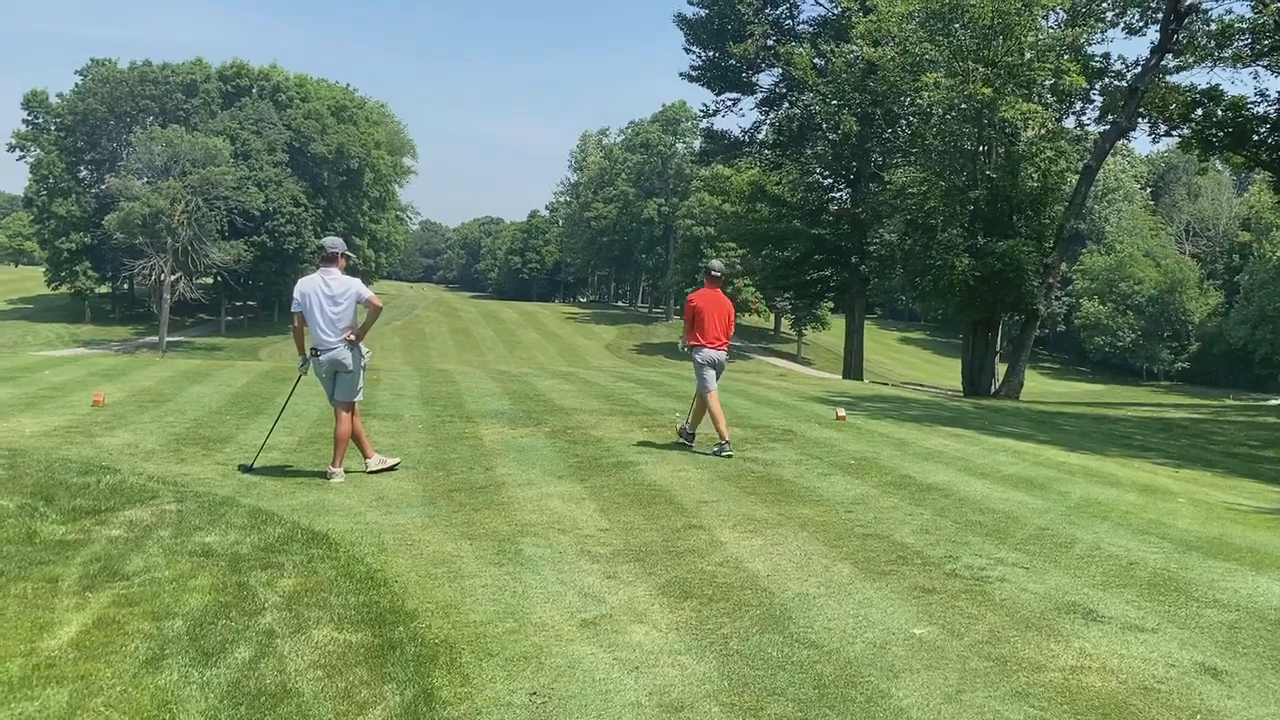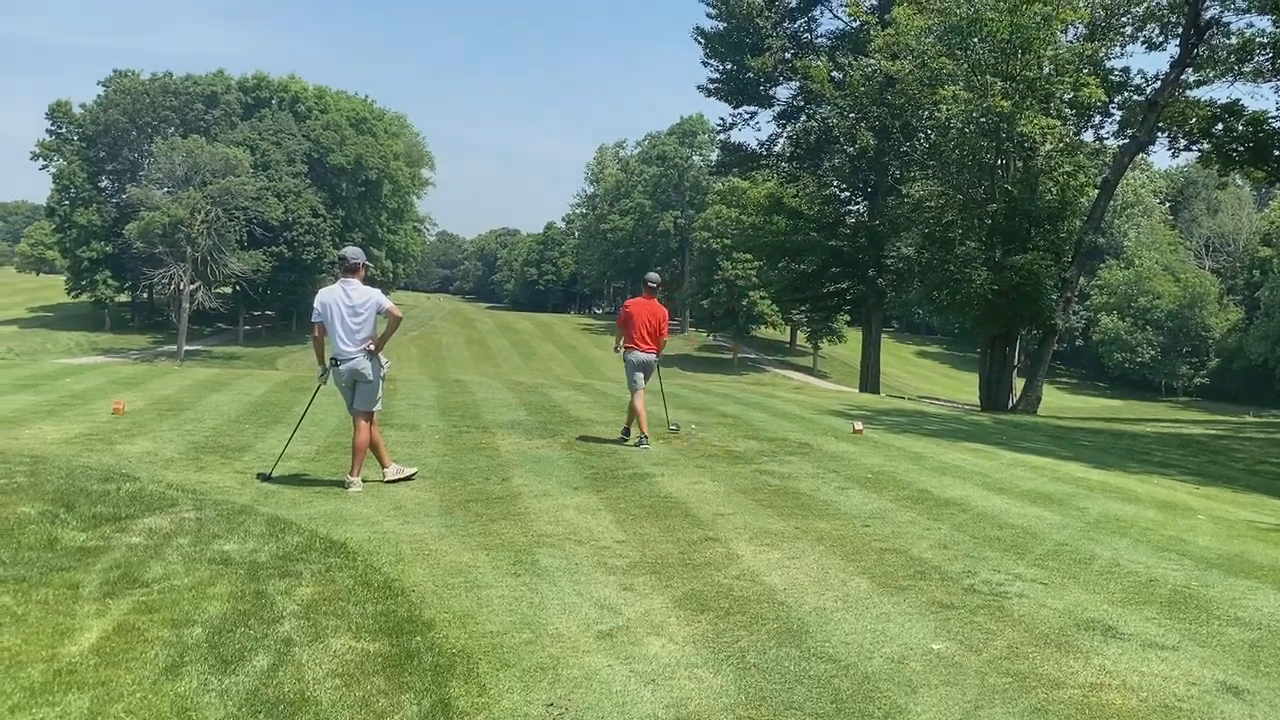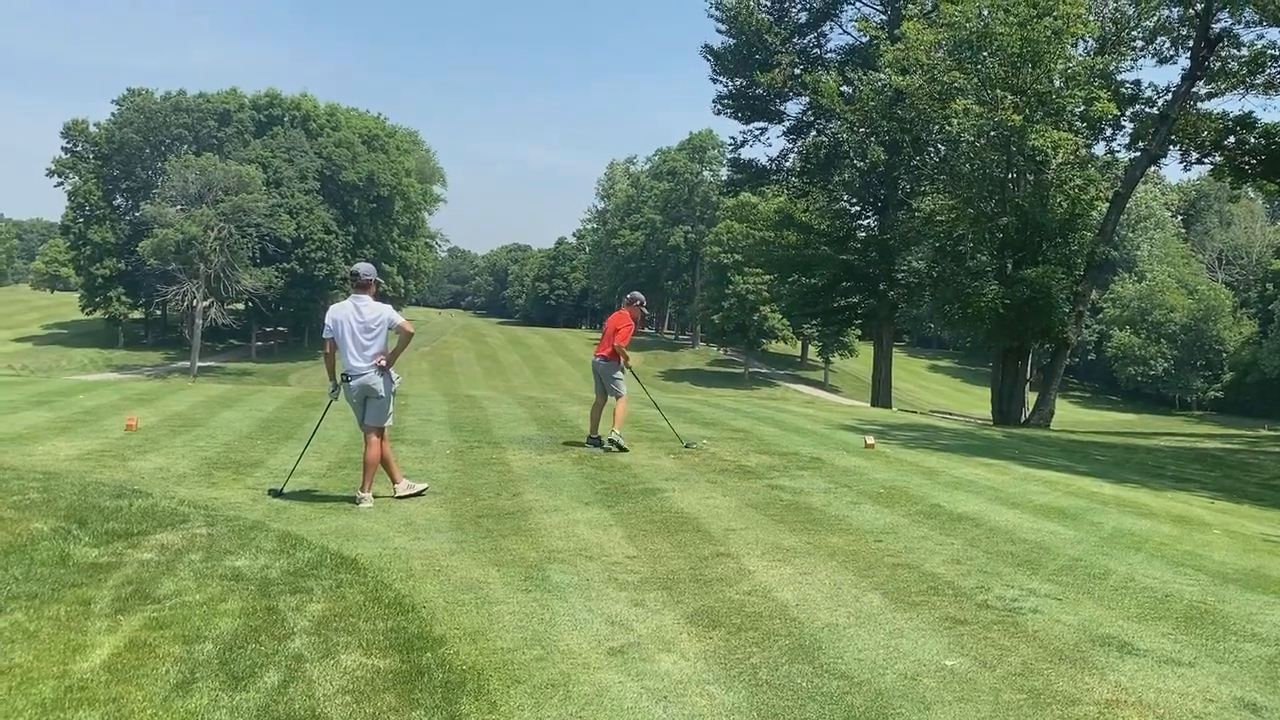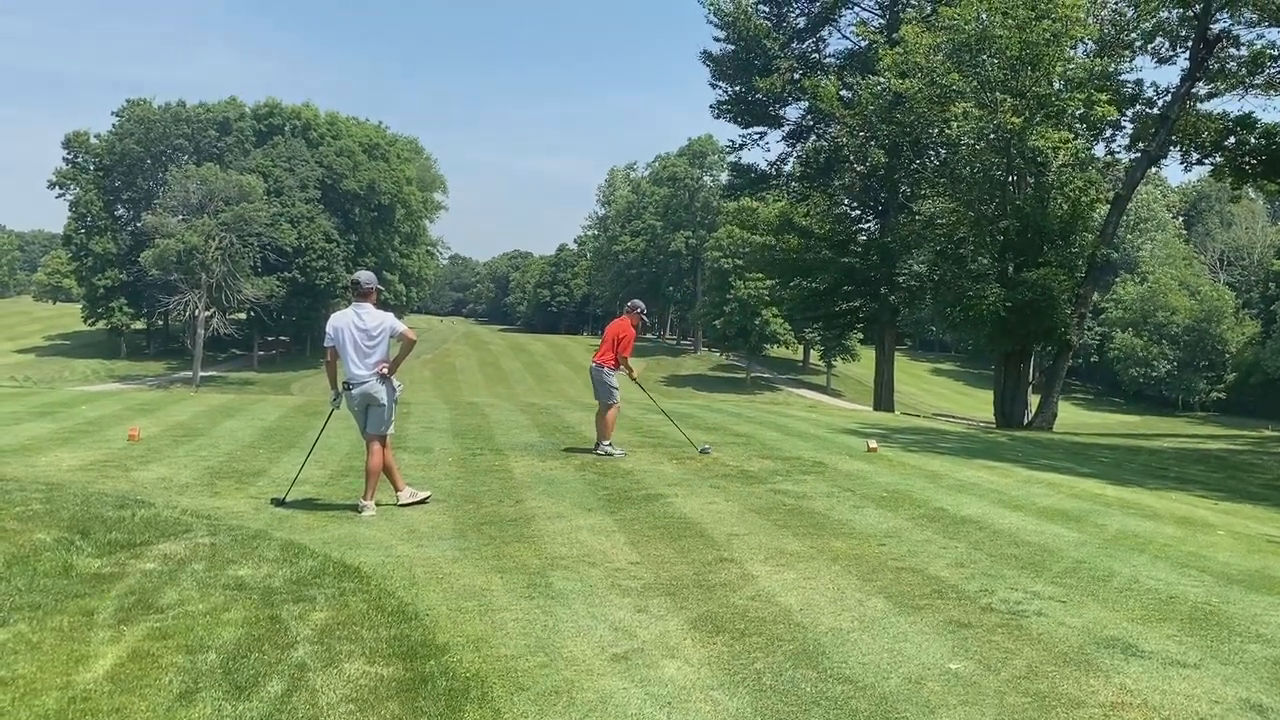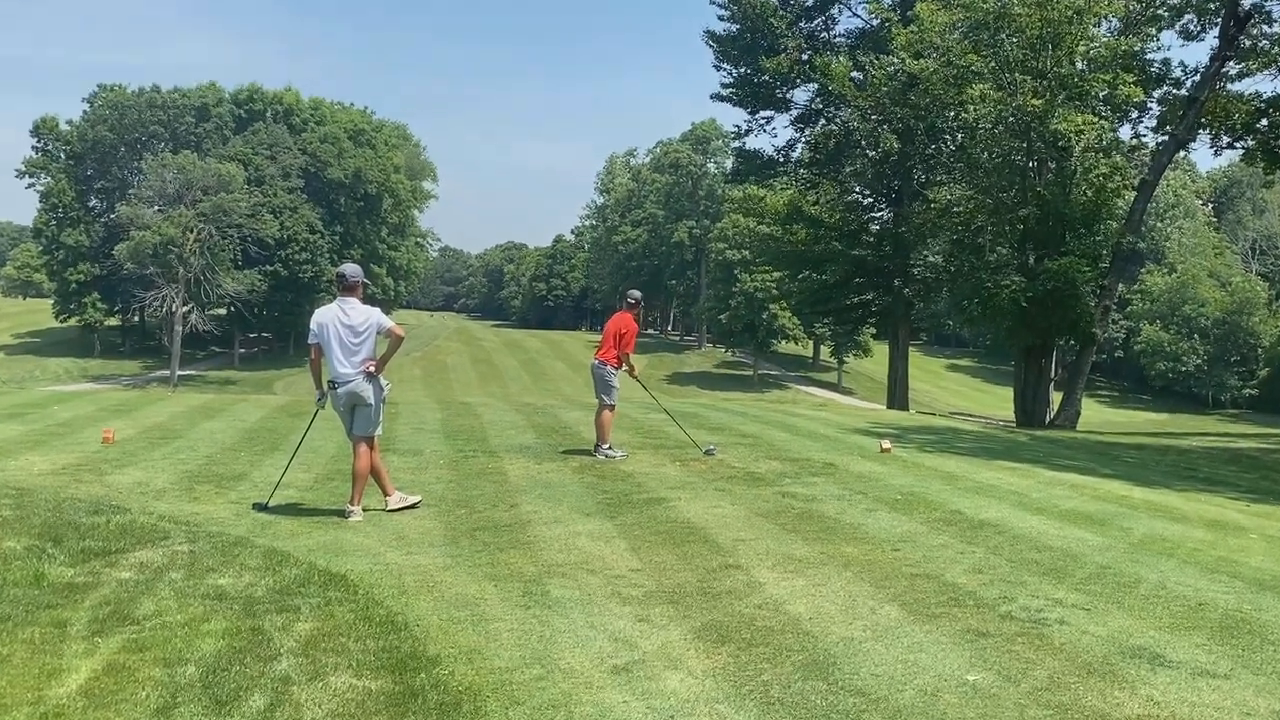
dt=1s
person 1, frame 1
left shoulder: (303, 285)
right shoulder: (351, 283)
left elbow: (297, 325)
right elbow: (377, 305)
left wrist: (302, 356)
right wrist: (361, 332)
left hip: (320, 356)
right hip: (347, 352)
left knee: (349, 409)
right knee: (345, 410)
left ankle: (371, 458)
right ankle: (336, 468)
person 1, frame 2
left shoulder: (324, 295)
right shoulder: (371, 294)
left elbow: (317, 335)
right elbow: (397, 315)
left wrist: (322, 366)
right wrist: (381, 343)
left hip: (340, 365)
right hip: (367, 362)
left knee: (368, 418)
right knee: (363, 420)
left ankle: (389, 468)
right ankle: (354, 477)
person 1, frame 3
left shoulder: (335, 311)
right shoulder: (382, 310)
left elbow: (328, 351)
right elbow: (408, 330)
left wrist: (333, 381)
right wrist: (392, 358)
left hip: (351, 381)
right hip: (378, 377)
left knee: (379, 434)
right knee: (374, 436)
left ankle: (399, 483)
right ankle: (365, 493)
person 1, frame 4
left shoulder: (336, 319)
right shoulder: (384, 318)
left elbow: (330, 359)
right elbow: (411, 338)
left wrist: (334, 390)
right wrist: (394, 366)
left hip: (353, 389)
right hip: (379, 385)
left knee: (380, 442)
right knee: (376, 444)
left ankle: (402, 491)
right ankle: (367, 501)
person 1, frame 5
left shoulder: (320, 314)
right shoulder: (370, 313)
left elbow: (313, 357)
right elbow: (399, 334)
left wrist: (319, 390)
right wrist: (381, 363)
left hip: (338, 388)
right hip: (366, 383)
left knee: (368, 445)
right knee: (364, 446)
left ankle: (391, 496)
right ankle: (353, 509)
person 2, frame 1
left shoulder: (694, 298)
right shoulder: (727, 302)
left elbow: (687, 326)
right elbow: (729, 333)
left wrist: (685, 342)
left hip: (703, 352)
right hip: (721, 353)
left knee: (711, 398)
right knee: (702, 393)
left ankle: (724, 443)
right ankle: (689, 432)
person 2, frame 2
left shoulder: (629, 305)
right shoulder: (662, 311)
left elbow: (620, 329)
right elbow: (664, 338)
left wrist: (617, 343)
left hip: (634, 354)
right hip: (651, 356)
left knee: (637, 395)
right knee: (636, 393)
left ankle: (644, 436)
right ankle: (627, 429)
person 2, frame 3
left shoulder: (615, 316)
right shoulder: (628, 322)
right elbow: (618, 345)
left wrist: (619, 360)
right wrist: (627, 359)
left hip: (598, 359)
right hip: (609, 363)
left knee: (600, 399)
right knee: (622, 397)
left ankle: (593, 437)
right ankle: (616, 433)
person 2, frame 4
left shoulder: (615, 323)
right shoulder: (629, 330)
right elbow: (622, 356)
left wrist: (619, 366)
right wrist: (631, 371)
left hip: (596, 365)
right hip: (605, 369)
left knee: (604, 406)
right knee: (613, 405)
left ankle: (600, 443)
right ankle: (605, 444)
person 2, frame 5
left shoulder: (616, 318)
right shoulder: (631, 325)
right elbow: (624, 353)
left wrist: (625, 365)
right wrist: (632, 369)
left hip: (598, 362)
right hip: (608, 366)
left knee: (603, 406)
right knee: (608, 407)
left ankle: (600, 445)
right ankle: (605, 448)
